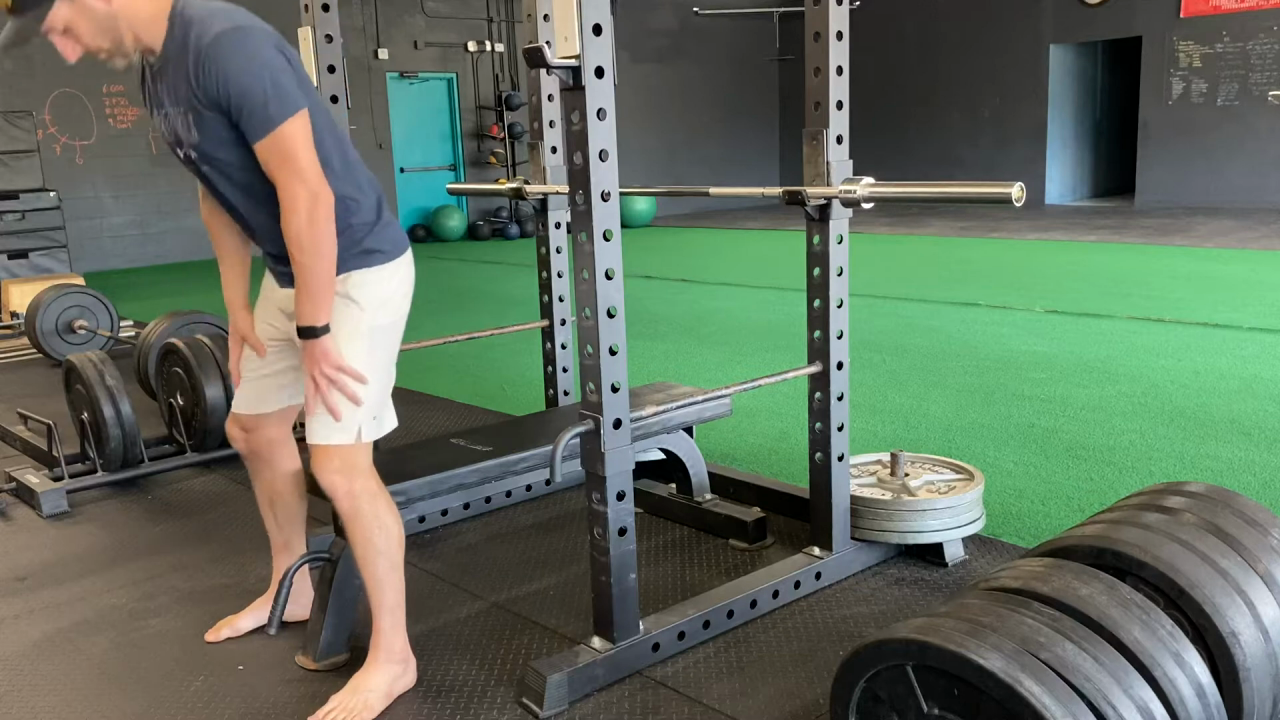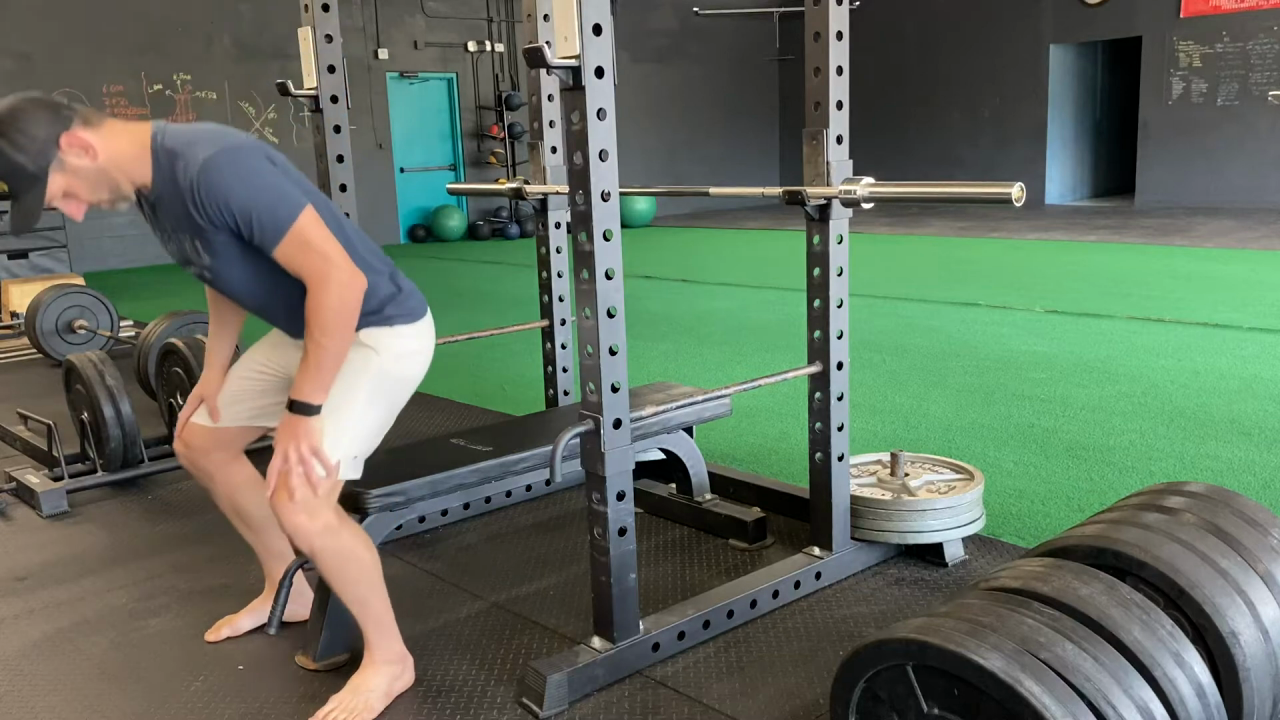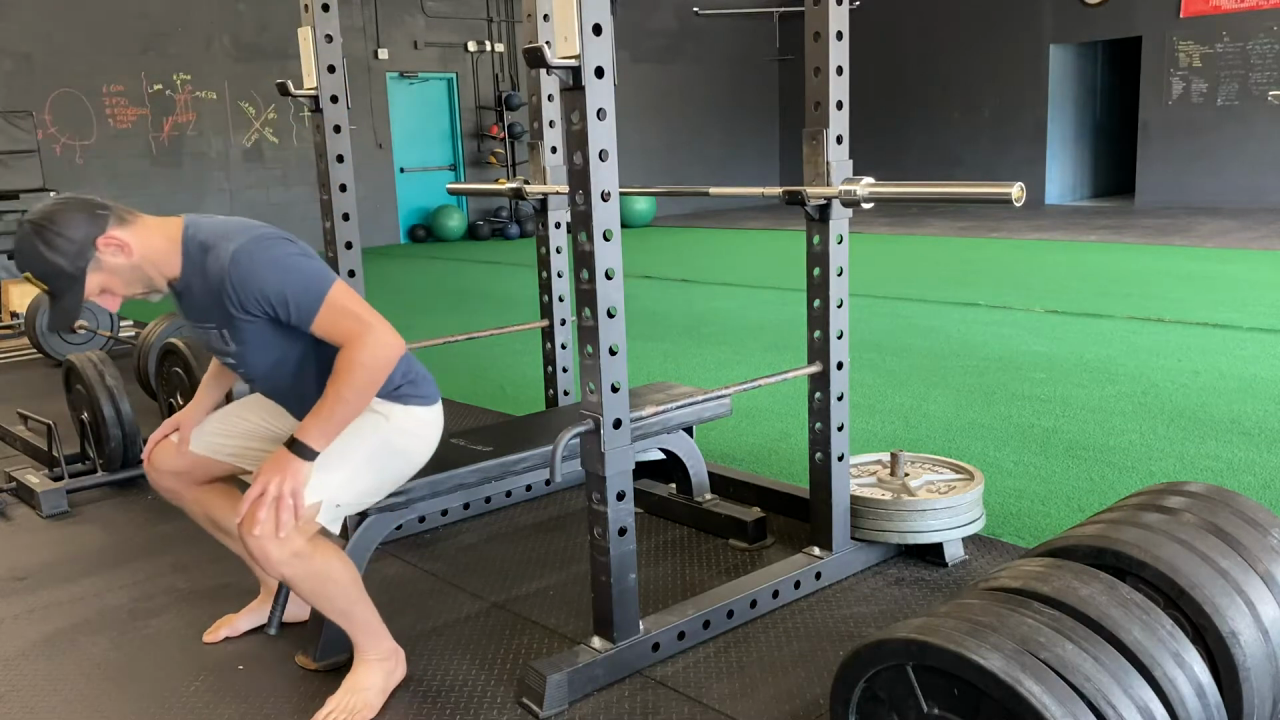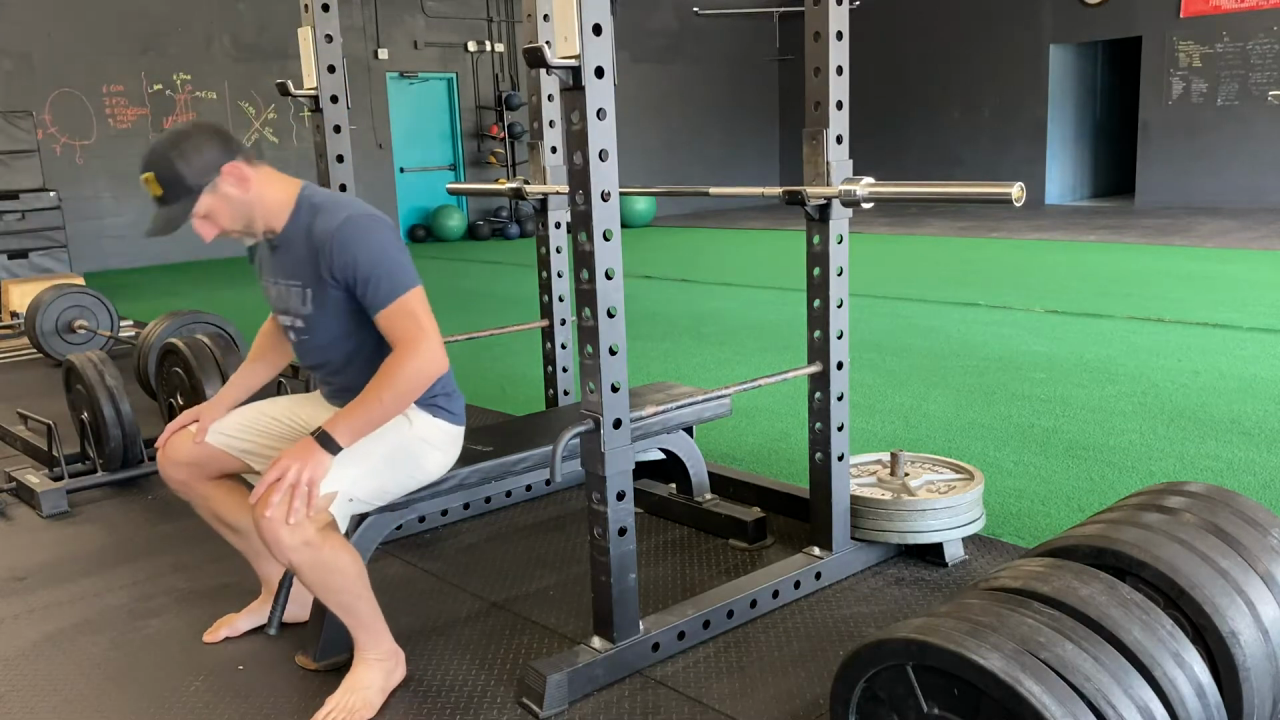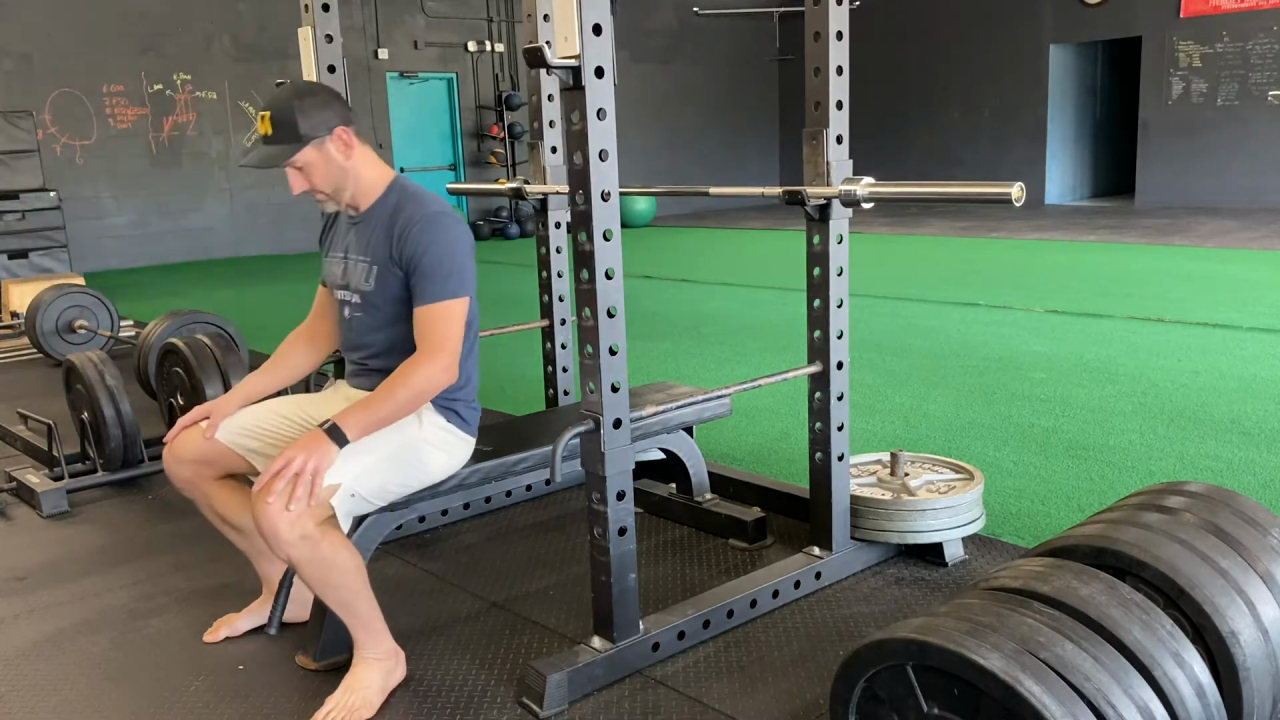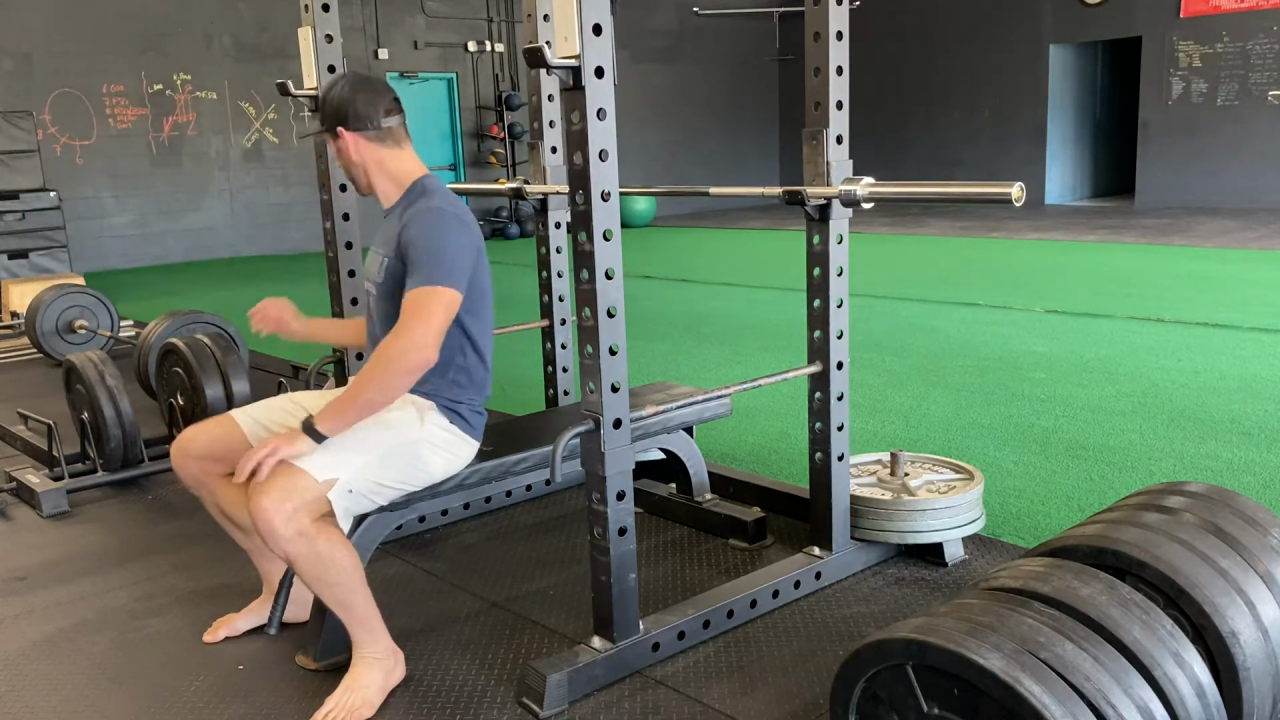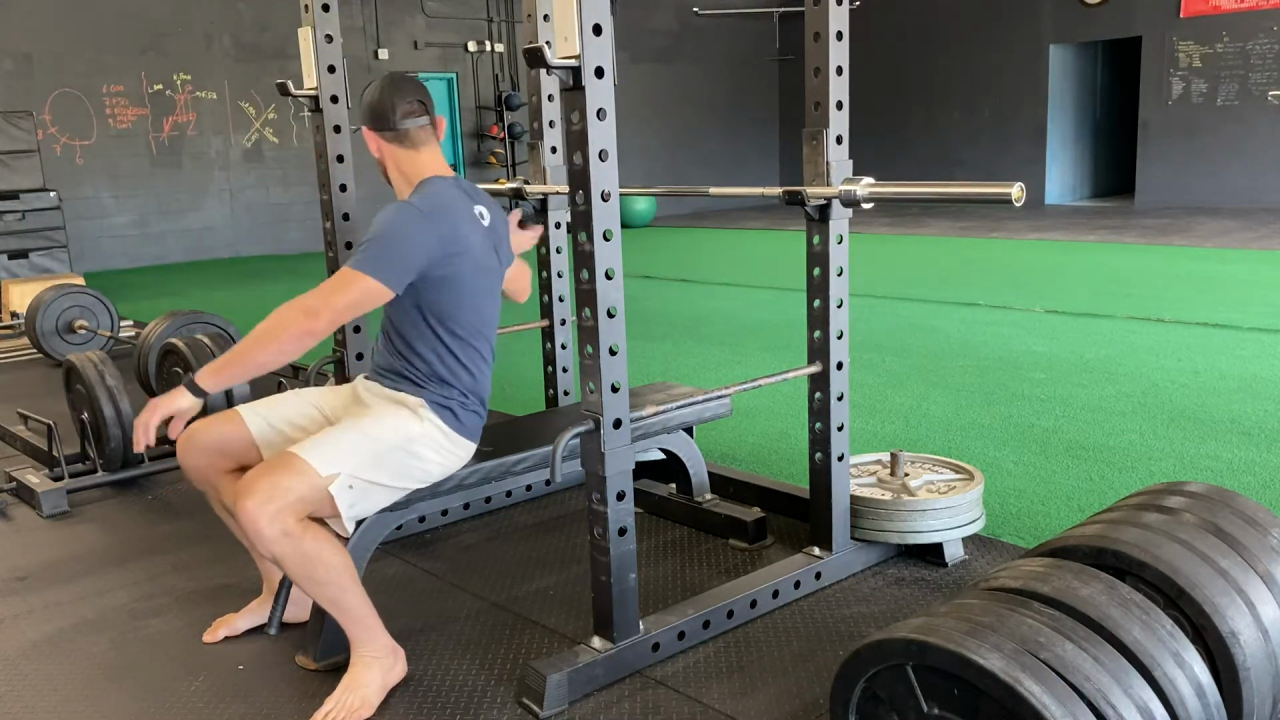
dt=0.4s
person 1, frame 1
right shoulder: (152, 62)
left elbow: (309, 192)
left wrist: (315, 330)
right wrist: (237, 306)
left hip: (357, 268)
right hip: (289, 272)
left knee: (339, 463)
right knee: (254, 431)
left ankle: (391, 657)
right ankle: (290, 589)
person 1, frame 2
left shoulder: (213, 166)
right shoulder: (149, 181)
left elbow: (340, 279)
left wrist: (303, 409)
right wrist: (215, 368)
left hip: (379, 329)
right hip: (308, 328)
left knee: (297, 499)
right knee: (199, 441)
left ankle: (388, 658)
right ankle: (286, 591)
person 1, frame 3
left shoulder: (241, 256)
right shoulder: (179, 261)
left elbow: (377, 341)
left wrist: (300, 452)
right wrist: (201, 407)
left hip: (392, 408)
left knee: (267, 528)
right knee: (168, 463)
left ankle: (380, 655)
right ankle: (281, 593)
person 1, frame 4
left shoulder: (347, 230)
right shoulder: (265, 235)
left elbow: (425, 356)
left wrist: (325, 443)
right wrist: (223, 401)
left hip: (415, 417)
right hip: (336, 402)
left knee: (280, 512)
right knee: (179, 455)
left ankle: (378, 654)
right ankle: (282, 588)
person 1, frame 5
left shoulder: (429, 225)
right shoulder: (339, 221)
left elbow: (438, 365)
right elbow: (321, 330)
left wrist: (333, 436)
right wrist: (234, 400)
left hip: (428, 418)
right hip: (354, 396)
left knee: (282, 507)
right knee: (186, 455)
left ankle: (379, 653)
right ankle: (284, 588)
person 1, frame 6
left shoulder: (435, 220)
right shoulder: (398, 214)
left elbow: (416, 348)
left wrist: (311, 431)
right wrist: (300, 329)
left hip: (432, 416)
right hip: (372, 397)
left knee: (274, 502)
right knee: (193, 451)
left ankle: (377, 653)
right ankle: (284, 588)
person 1, frame 7
left shoulder: (417, 217)
right shoulder: (475, 204)
left elbow: (314, 316)
right elbow: (519, 287)
left wrist: (196, 387)
right wrist: (513, 247)
left hip: (427, 419)
right hip: (376, 393)
left knee: (262, 505)
right knee: (203, 449)
left ankle: (376, 651)
right ankle: (284, 589)
